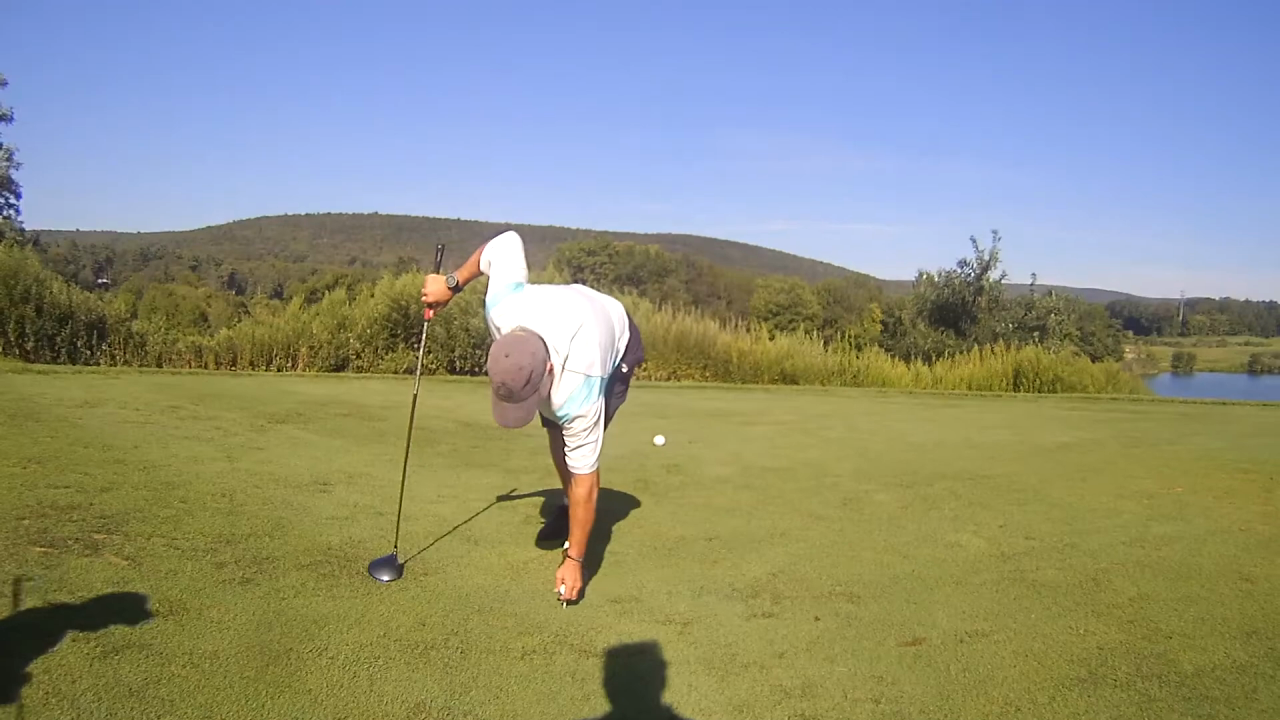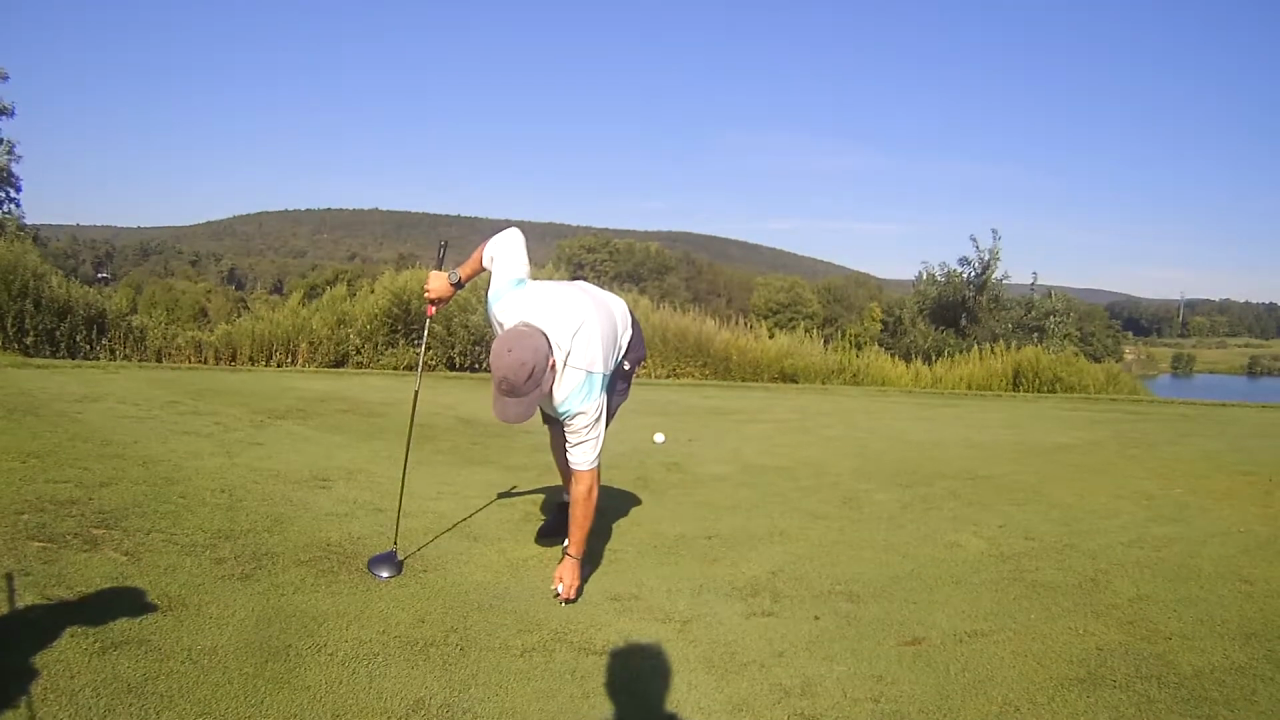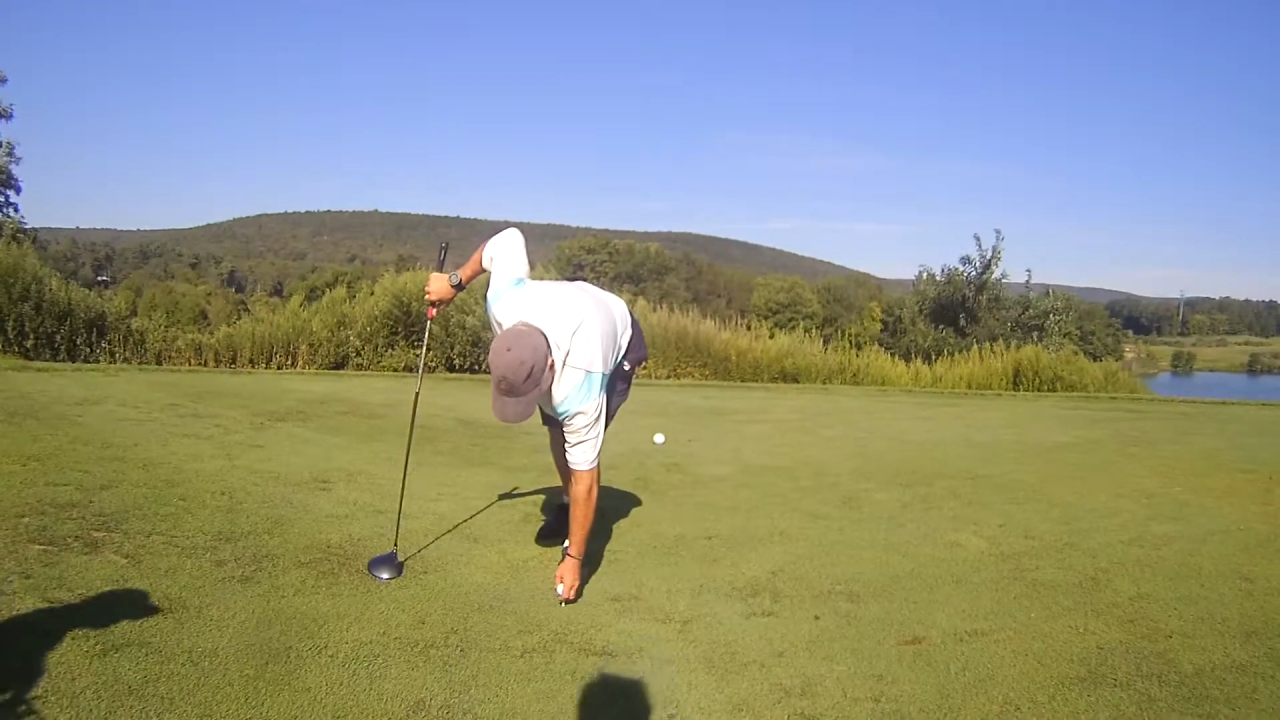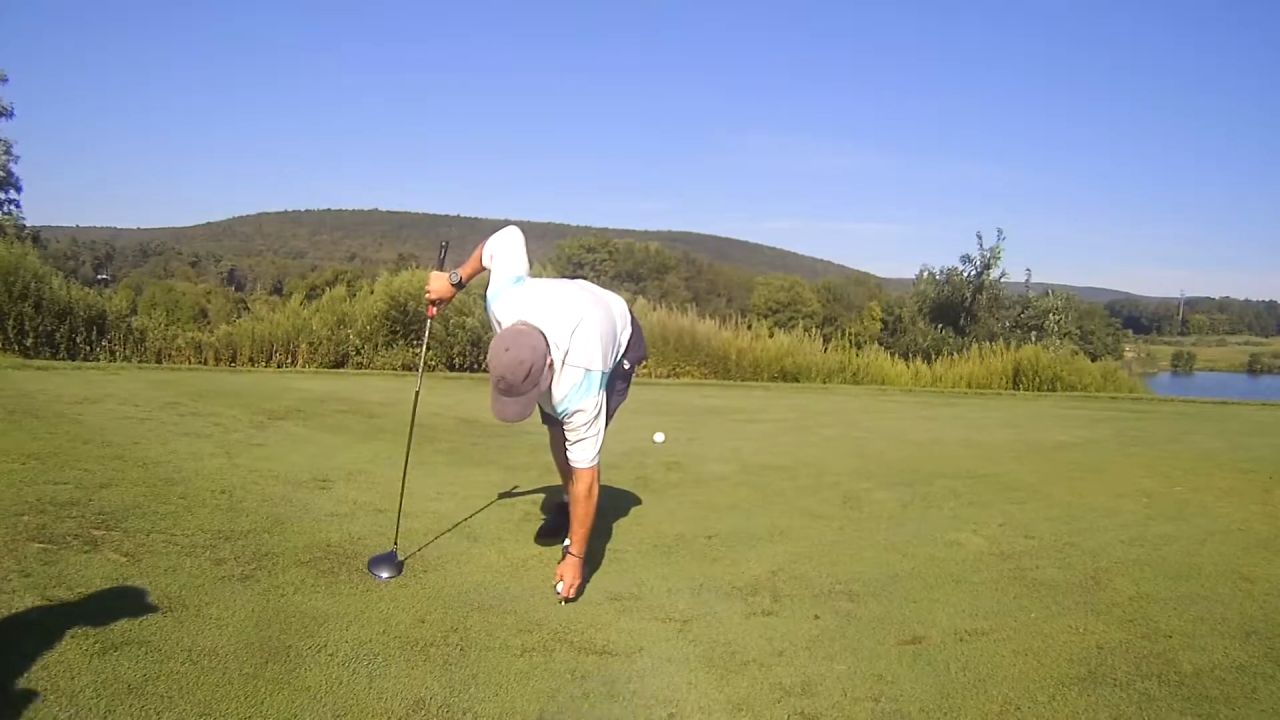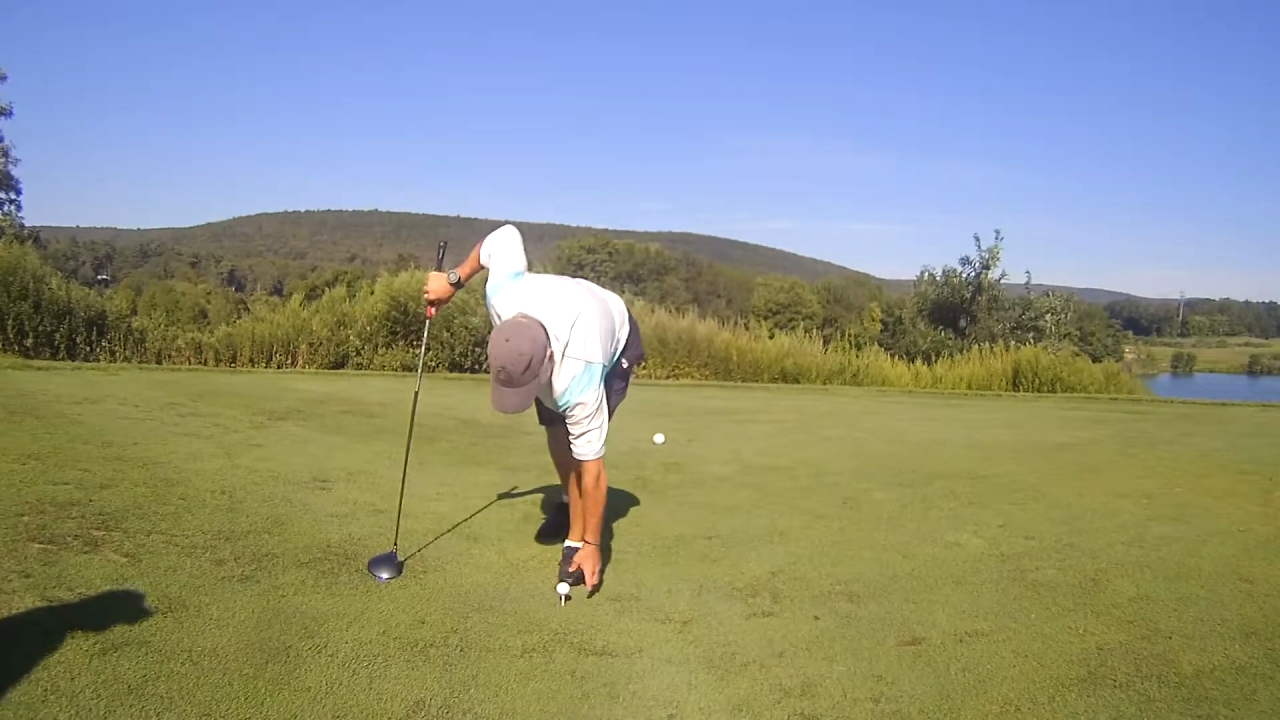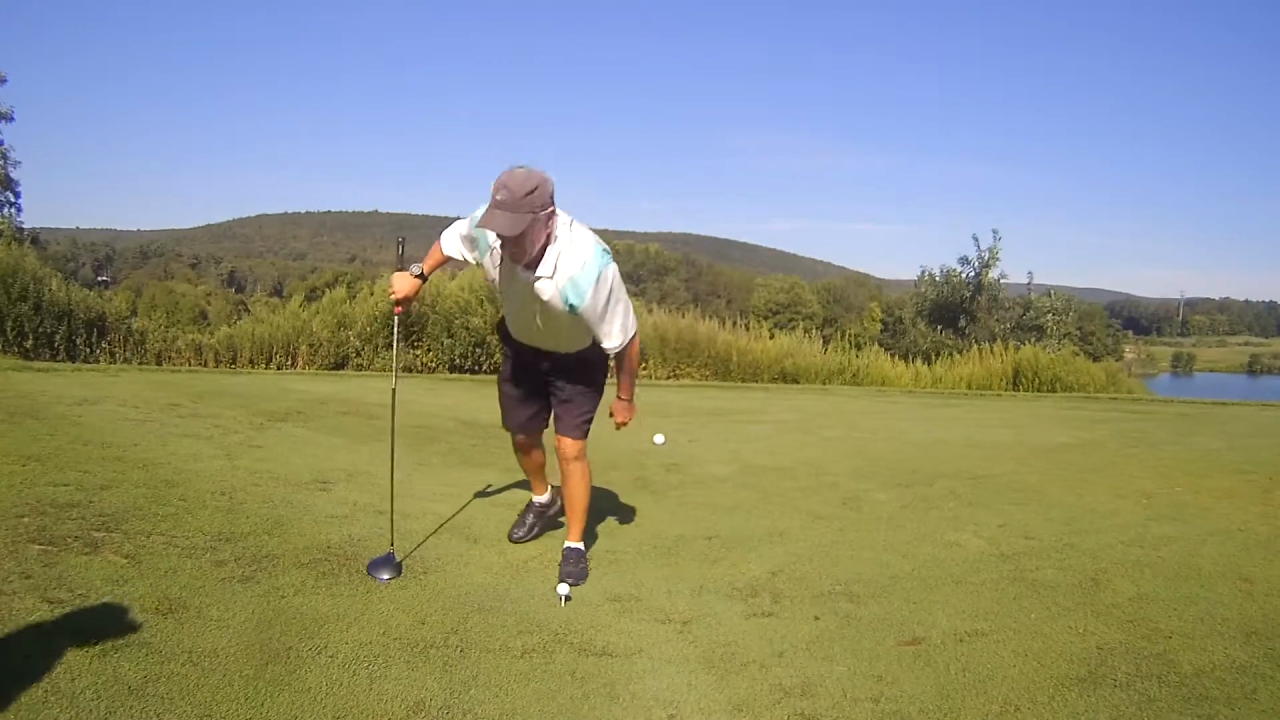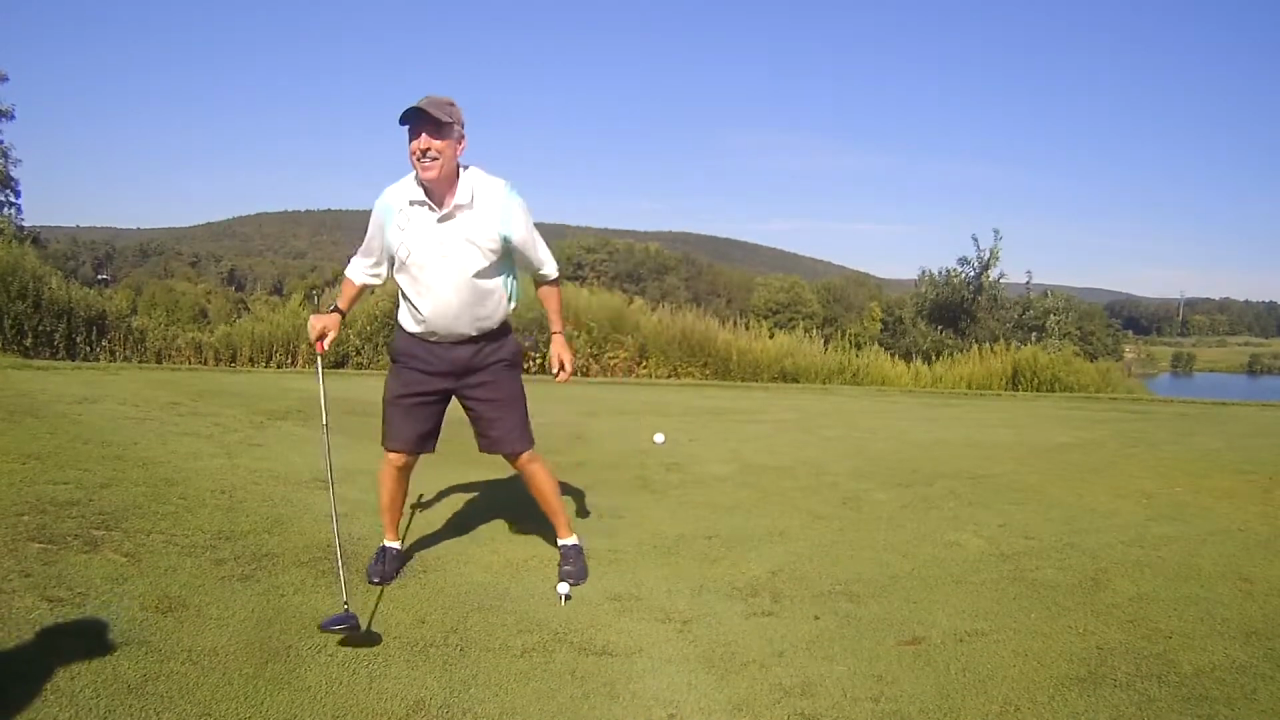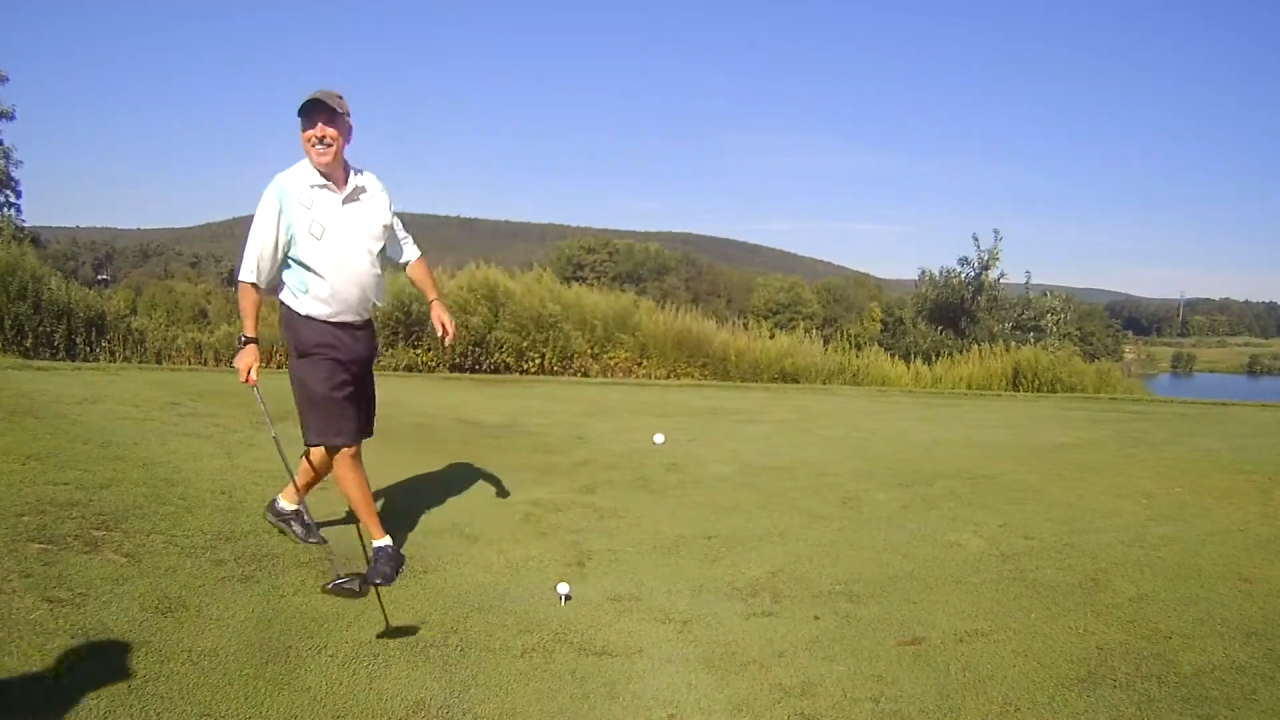
dt=0.5s
person 1, frame 1
left shoulder: (575, 392)
right shoulder: (501, 308)
left elbow: (585, 478)
right elbow: (506, 243)
left wrist: (574, 560)
right wrist: (452, 283)
left hip: (616, 345)
right hip: (574, 318)
left knee: (576, 447)
right knee: (556, 431)
left ankle: (576, 540)
right ankle: (568, 508)
person 1, frame 2
left shoulder: (578, 388)
right shoulder: (504, 303)
left elbow: (585, 476)
right elbow: (509, 238)
left wrist: (573, 558)
right wrist: (455, 279)
left hip: (618, 346)
right hip: (579, 312)
left knee: (577, 443)
right knee: (557, 429)
left ankle: (575, 536)
right ankle: (567, 504)
person 1, frame 3
left shoulder: (577, 388)
right shoulder: (503, 303)
left elbow: (585, 476)
right elbow: (508, 240)
left wrist: (574, 559)
right wrist: (455, 281)
left hip: (618, 344)
right hip: (579, 311)
left knee: (578, 447)
right knee: (557, 429)
left ankle: (572, 542)
right ankle: (567, 506)
person 1, frame 4
left shoulder: (577, 385)
right shoulder: (502, 302)
left elbow: (585, 473)
right elbow: (508, 237)
left wrist: (576, 557)
right wrist: (455, 280)
left hip: (617, 343)
right hip: (576, 312)
left knee: (578, 448)
right knee: (557, 429)
left ankle: (573, 539)
right ankle: (567, 503)
person 1, frame 5
left shoulder: (577, 379)
right shoulder: (503, 297)
left elbow: (592, 466)
right elbow: (505, 236)
left wrist: (591, 546)
right wrist: (454, 280)
left hip: (614, 347)
right hip: (566, 319)
left knee: (577, 446)
right knee: (556, 432)
left ankle: (574, 541)
right ankle: (568, 503)
person 1, frame 6
left shoulder: (587, 263)
right shoulder: (488, 228)
left elbow: (624, 339)
right elbow: (452, 241)
left wrist: (624, 397)
right wrist: (416, 277)
left hip: (579, 356)
right hip: (521, 345)
left knee: (570, 449)
right knee: (522, 436)
left ankle: (575, 547)
right ankle: (541, 498)
person 1, frame 7
left shoulder: (498, 199)
right shoulder: (392, 202)
left elbow: (545, 270)
right elbow: (367, 264)
left wrist: (557, 335)
right wrist: (336, 313)
left hip: (488, 349)
right hip: (418, 349)
left knee: (521, 454)
right knee: (397, 456)
left ankle: (567, 540)
right ankle: (391, 543)
person 1, frame 8
left shoulder: (372, 188)
right shoulder: (284, 191)
left elbow: (405, 250)
right elbow: (253, 272)
left wrist: (435, 300)
right wrist: (250, 340)
left hip: (360, 331)
right hip: (313, 333)
left knee: (334, 438)
right knee: (345, 445)
left ankle: (286, 504)
right ankle: (381, 543)
